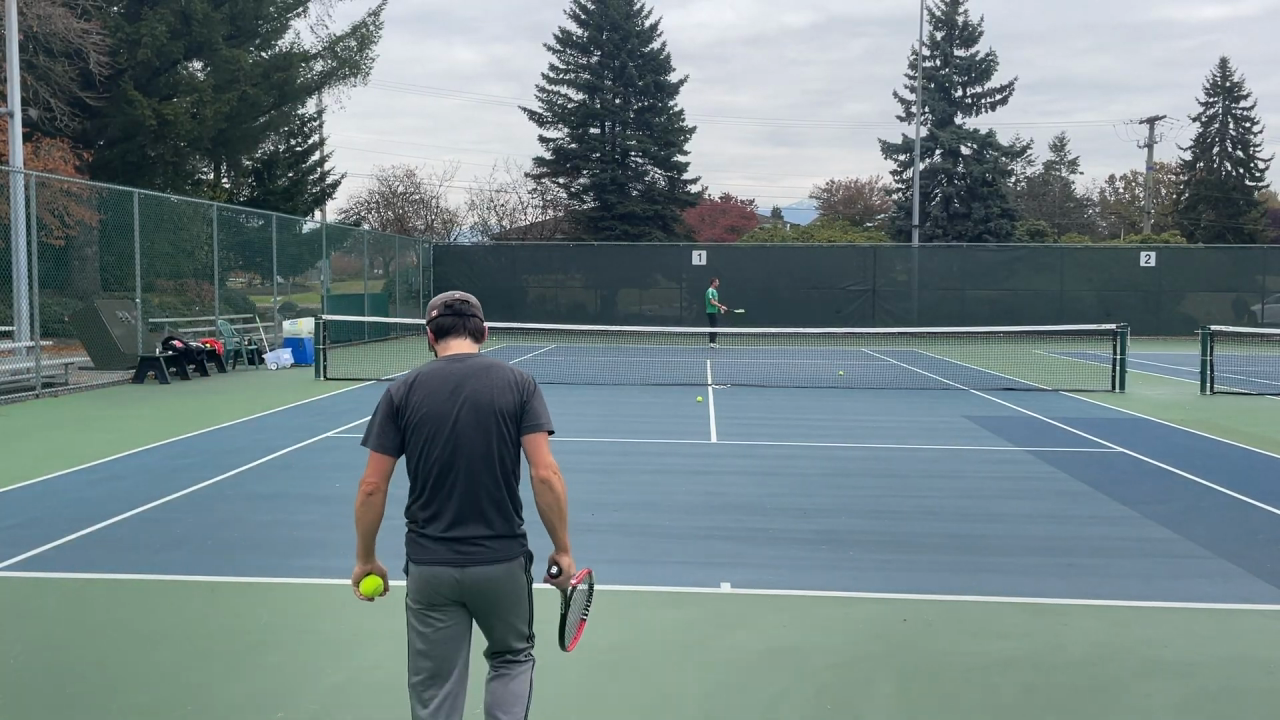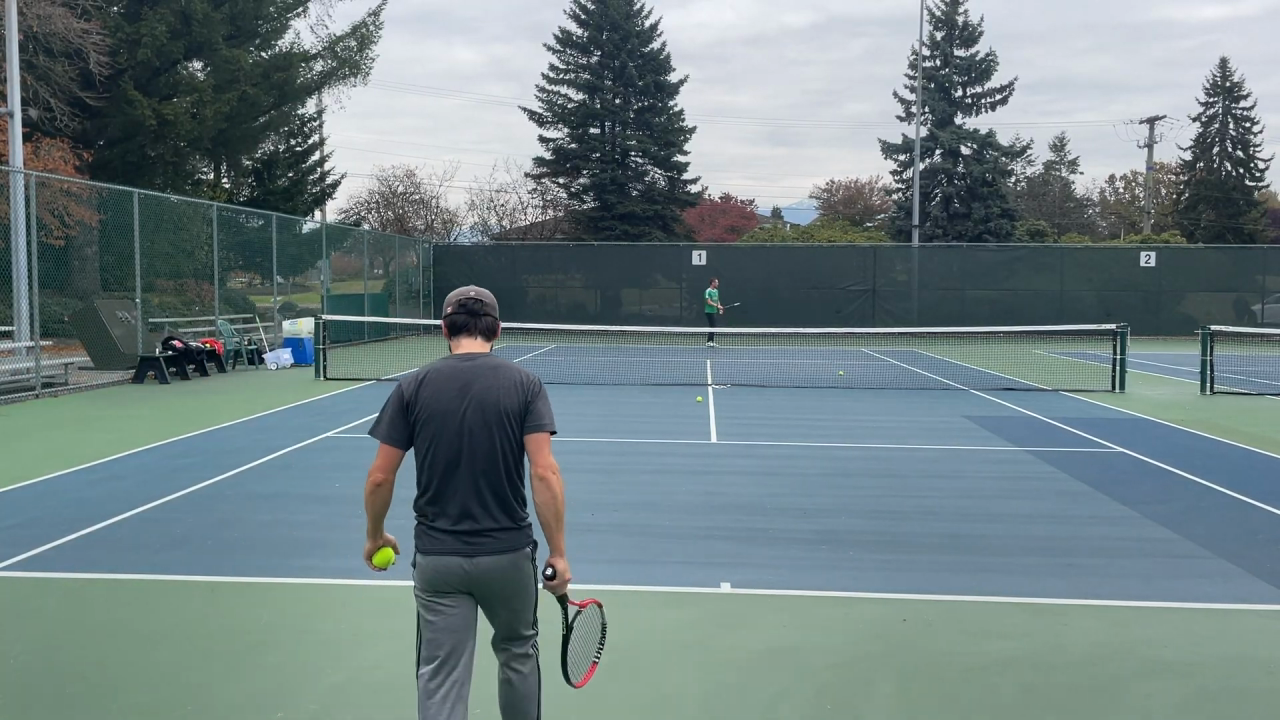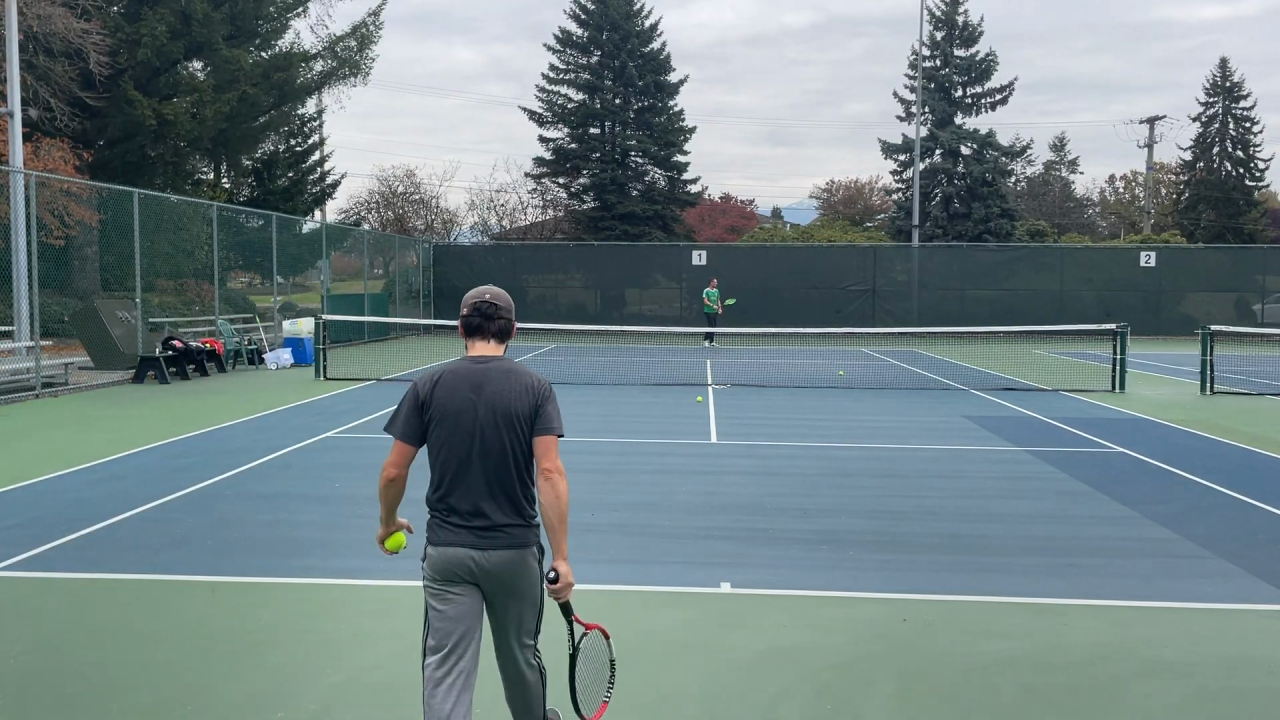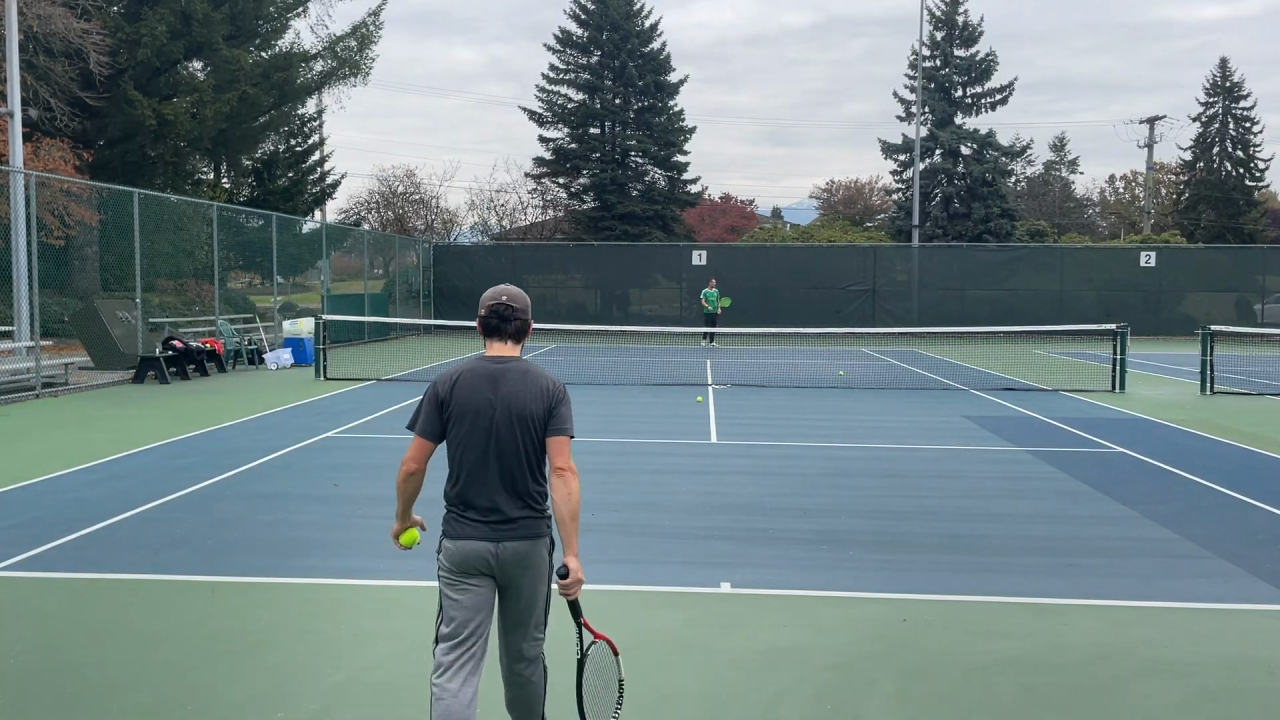
dt=0.1s
person 1, frame 1
left shoulder: (403, 390)
right shoulder: (518, 383)
left elbow: (372, 486)
right elbow: (545, 473)
left wrist: (366, 557)
right wrist: (561, 548)
left hip: (429, 566)
right hip: (501, 561)
right knee: (511, 663)
person 1, frame 2
left shoulder: (413, 386)
right shoulder: (524, 383)
left elbow: (379, 477)
right elbow: (545, 473)
left wrist: (374, 536)
right wrist: (558, 552)
left hip: (436, 558)
right hip: (507, 553)
left knee: (439, 682)
right knee: (517, 650)
person 1, frame 3
left shoulder: (429, 385)
right shoulder: (534, 387)
left elbow: (393, 471)
right elbow: (549, 474)
left wrist: (387, 521)
right wrist: (561, 556)
left hip: (447, 550)
right hip: (515, 549)
left knee: (446, 674)
right knee: (519, 651)
person 1, frame 4
left shoulder: (448, 383)
right shoulder: (549, 388)
left elbow: (412, 466)
right elbow: (562, 472)
left wrist: (403, 517)
right wrist: (572, 553)
left hip: (462, 543)
right hip: (527, 542)
left knee: (455, 663)
right knee: (525, 648)
